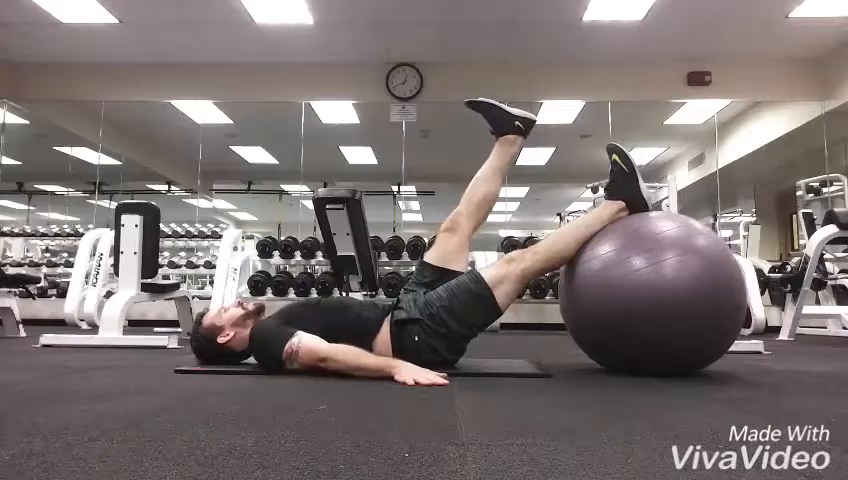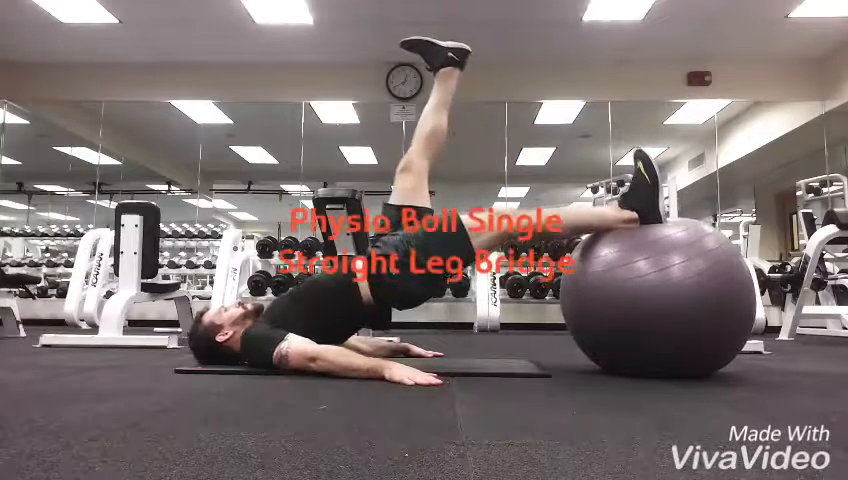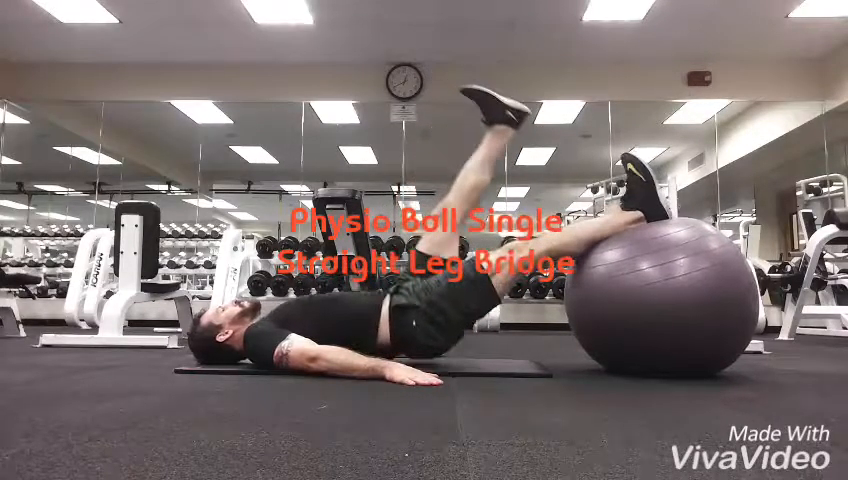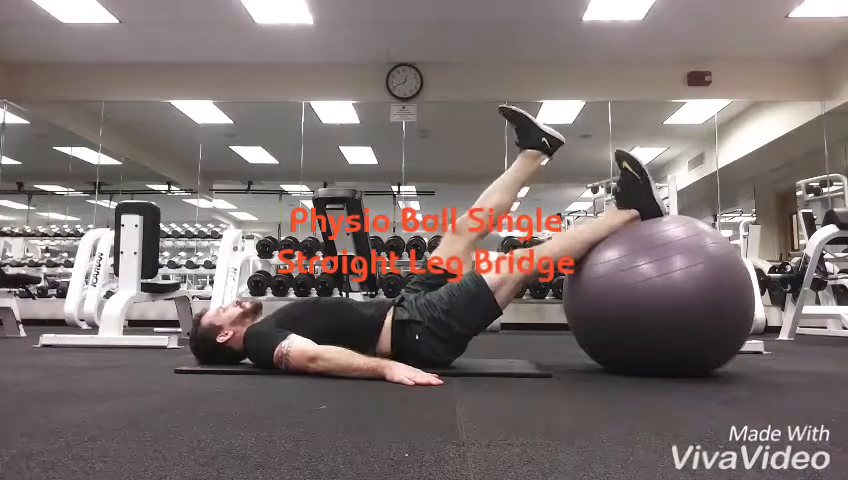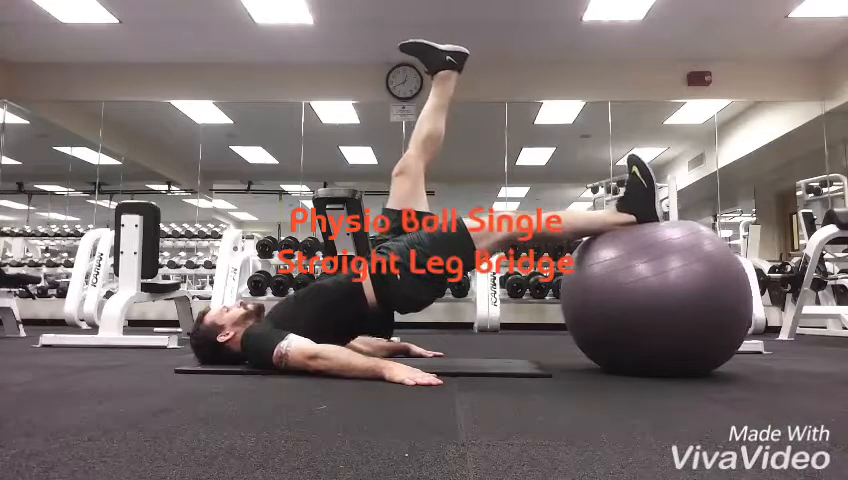
dt=1s
person 1, frame 1
left shoulder: (276, 327)
right shoulder: (265, 338)
right elbow: (324, 354)
right wrist: (396, 366)
left hip: (404, 312)
right hip: (415, 336)
left knee: (457, 225)
right knee: (518, 262)
left ankle: (509, 139)
right ankle: (618, 205)
person 1, frame 2
left shoulder: (270, 325)
right shoulder: (258, 342)
left elbow: (337, 338)
right elbow: (313, 356)
right wrist: (389, 368)
left hip: (385, 262)
right hip: (395, 271)
left knee: (412, 167)
right knee: (507, 221)
left ankle: (446, 72)
right ankle: (629, 214)
person 1, frame 3
left shoulder: (271, 324)
right shoulder: (259, 339)
right elbow: (314, 355)
right wrist: (387, 367)
left hip: (404, 301)
right hip: (416, 320)
left knee: (448, 214)
right knee: (522, 250)
left ankle: (499, 127)
right ankle: (634, 214)
person 1, frame 4
left shoulder: (271, 327)
right shoulder: (259, 340)
right elbow: (314, 357)
right wrist: (389, 366)
left hip: (405, 310)
right hip: (417, 333)
left knee: (462, 230)
right knee: (521, 260)
left ankle: (533, 151)
right ankle: (629, 212)
person 1, frame 5
left shoulder: (270, 327)
right shoulder: (258, 342)
left elbow: (342, 340)
right elbow: (312, 357)
right wrist: (388, 368)
left hip: (388, 263)
right hip: (398, 274)
left knee: (408, 168)
right knee: (512, 226)
left ankle: (444, 75)
right ankle: (626, 217)
